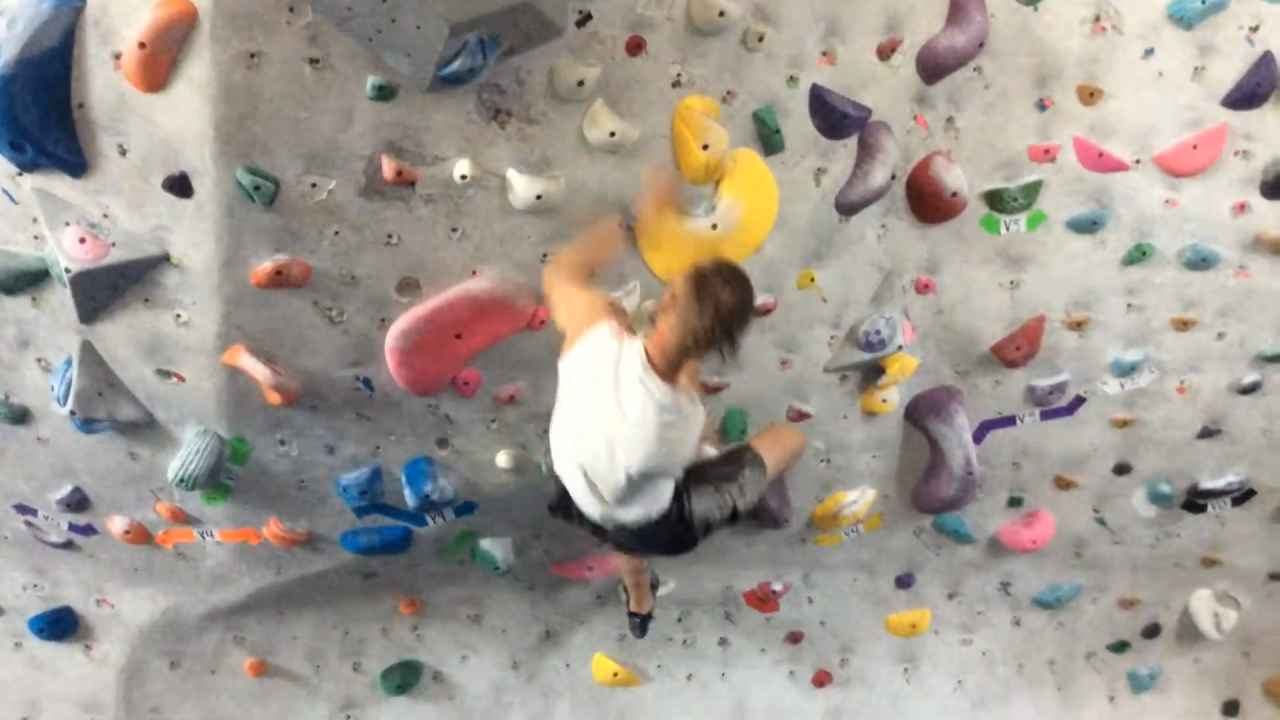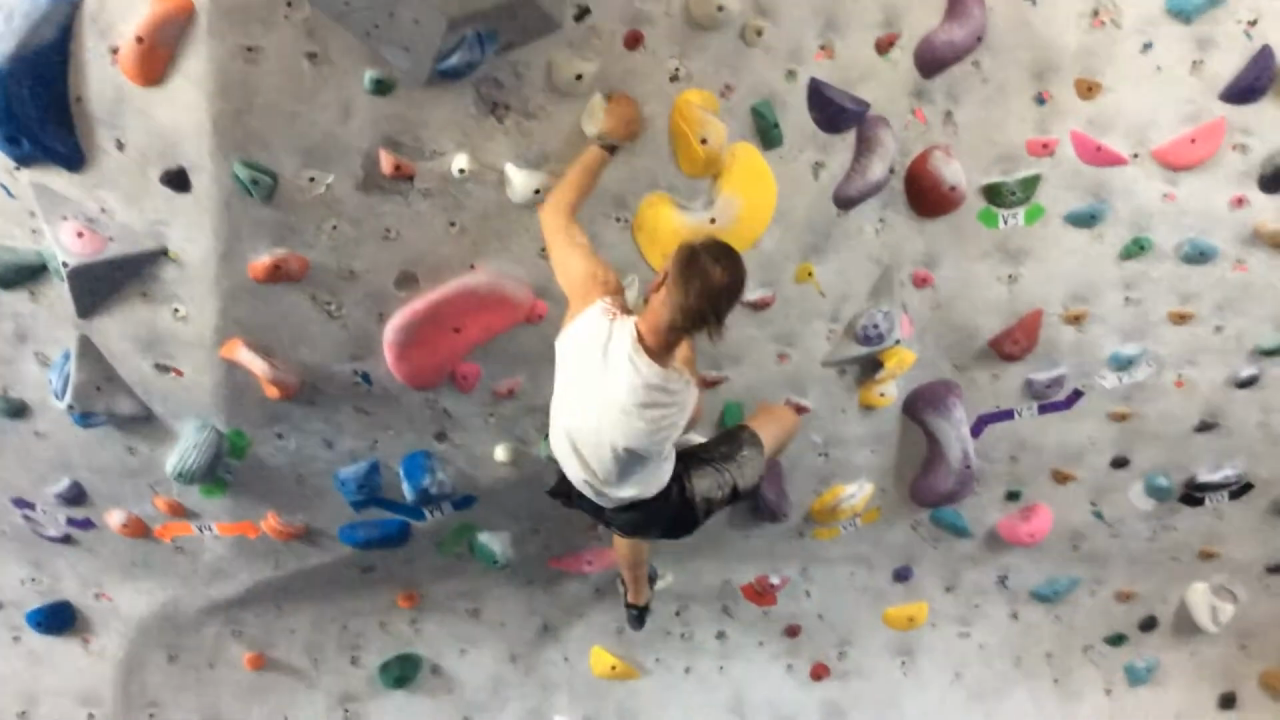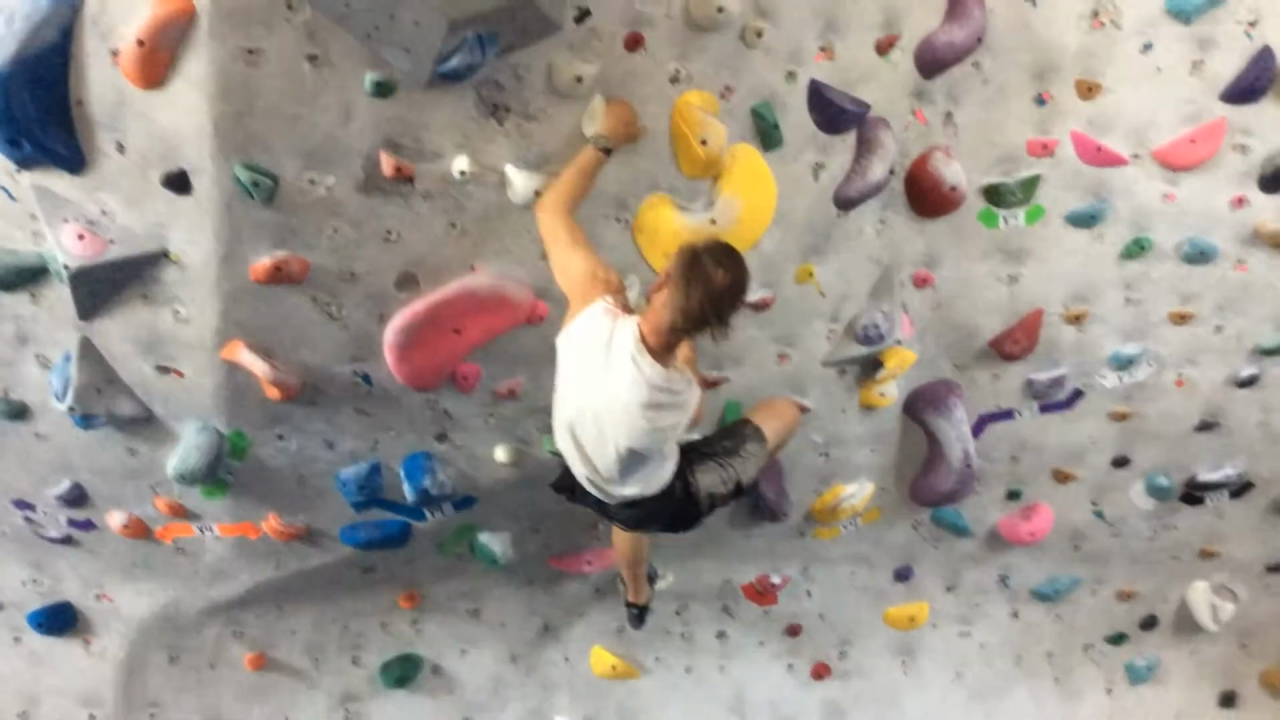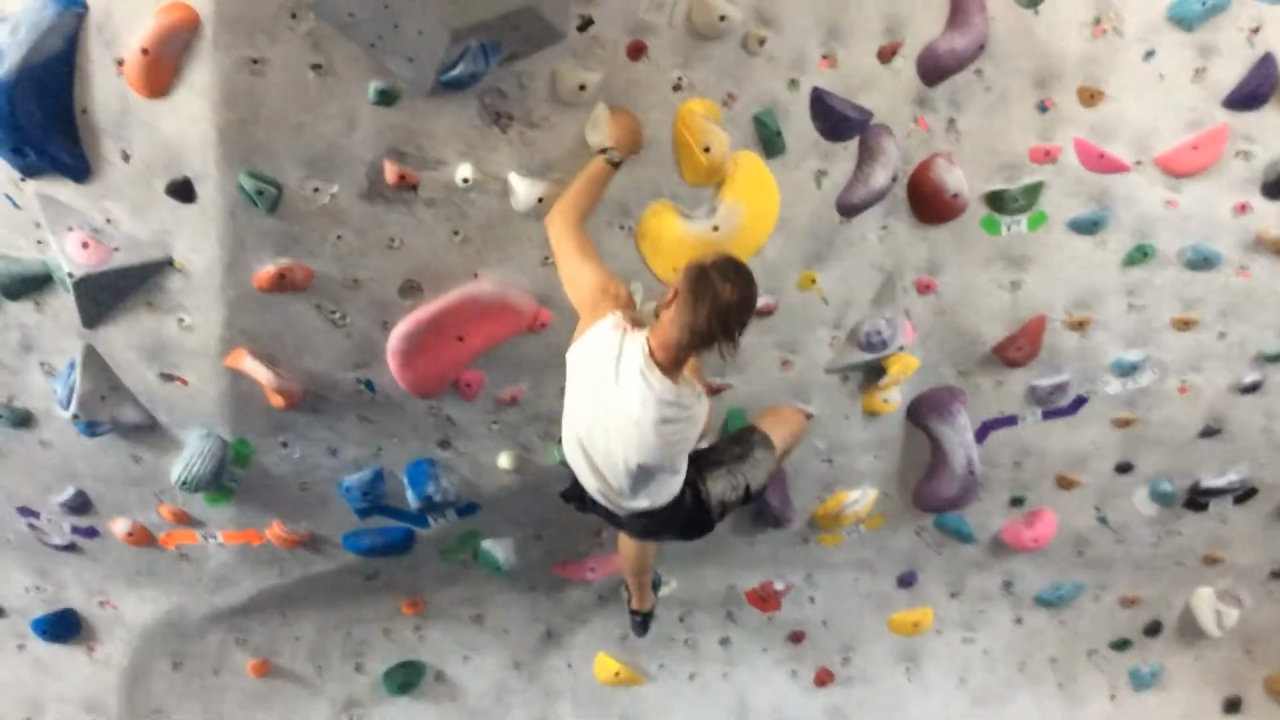
dt=0.1s
person 1, frame 1
left shoulder: (598, 329)
right shoulder: (687, 420)
left elbow: (558, 270)
left wrist: (626, 218)
left hip: (581, 499)
right hip: (652, 526)
right knee: (789, 441)
left ankle: (639, 605)
right ankle: (762, 497)
person 1, frame 2
left shoulder: (594, 306)
right shoulder: (678, 400)
left elbow: (554, 210)
left wrist: (608, 139)
left hip: (583, 485)
right hip: (653, 509)
right knee: (783, 417)
left ankle: (636, 596)
right ankle: (752, 485)
person 1, frame 3
left shoulder: (594, 306)
right shoulder: (681, 400)
left elbow: (550, 209)
left wrist: (605, 140)
left hip: (585, 479)
right hip: (656, 504)
right knee: (784, 411)
left ankle: (636, 595)
right ankle: (754, 485)
person 1, frame 4
left shoulder: (603, 322)
right shoulder: (691, 413)
left elbow: (561, 221)
left wrist: (613, 152)
left hip: (595, 486)
right hip: (667, 514)
right knee: (790, 418)
left ankle: (640, 603)
right ankle: (755, 486)
